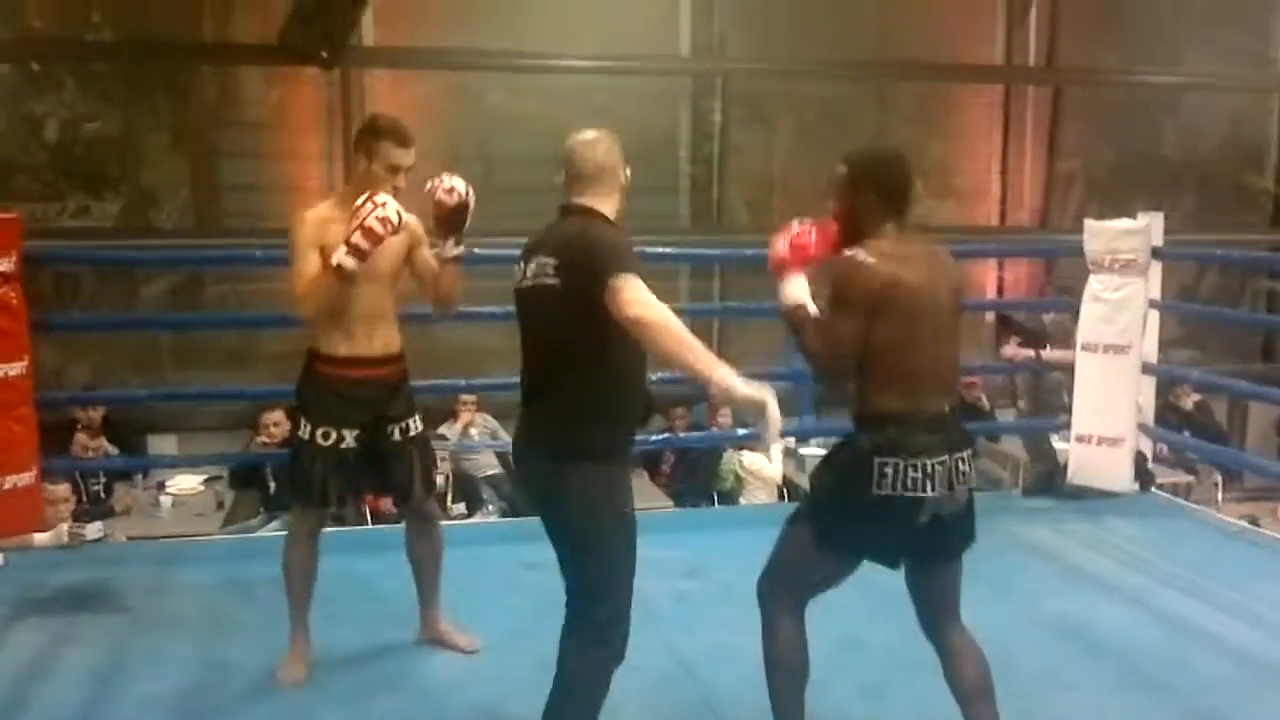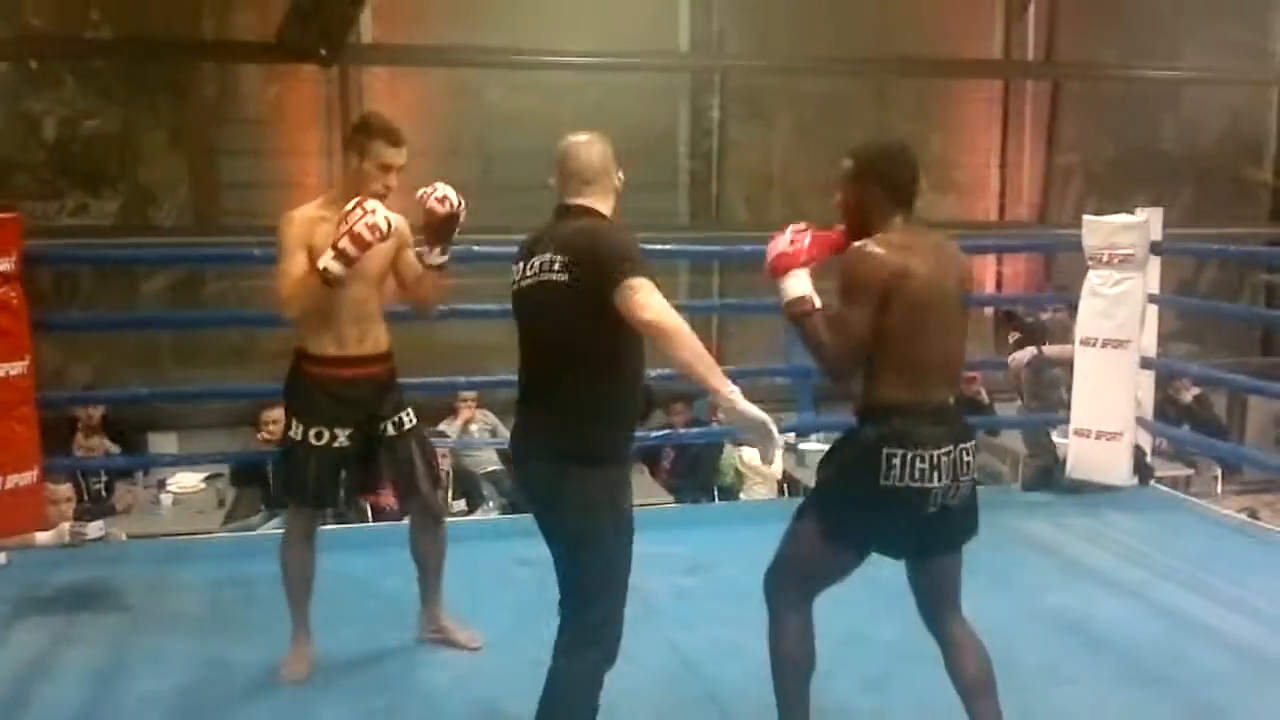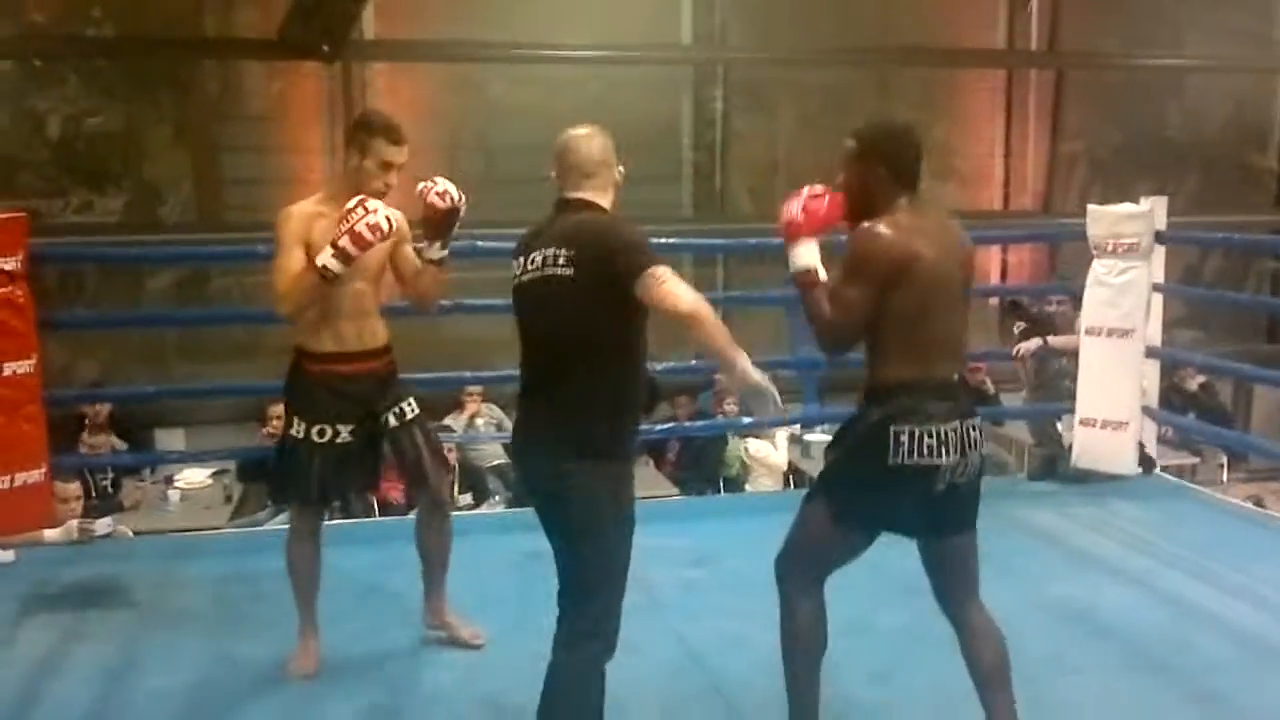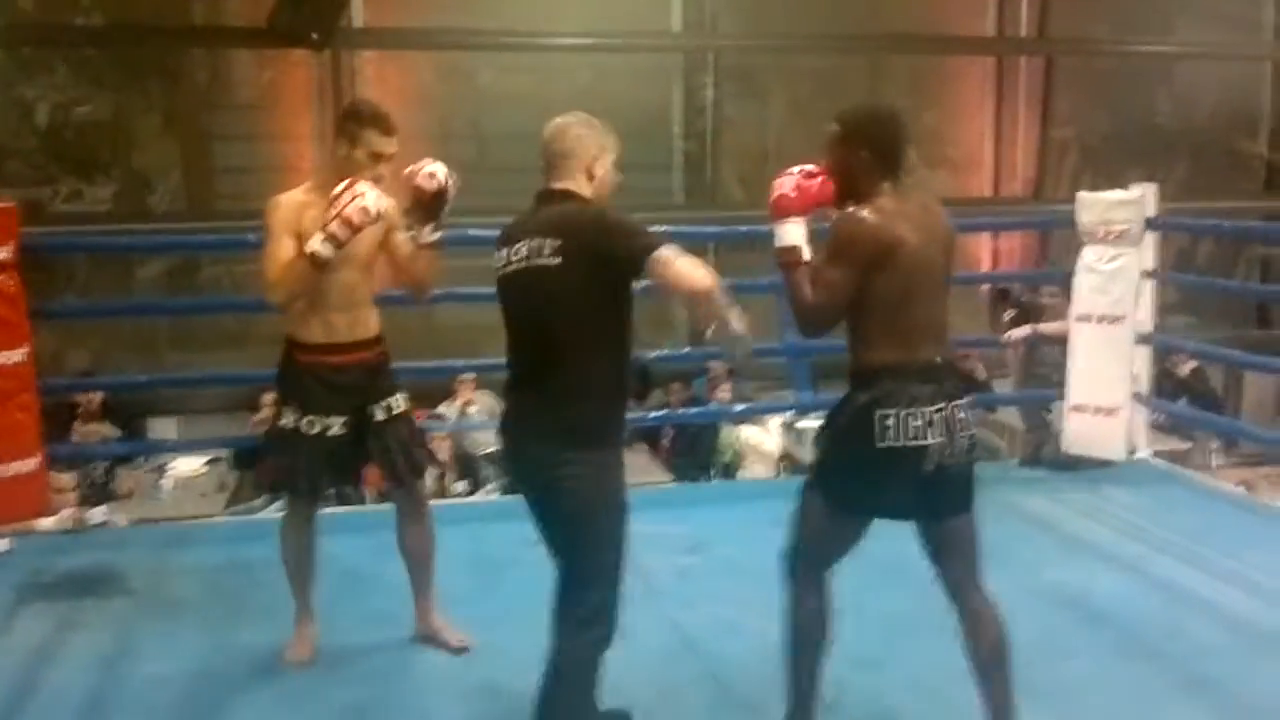
dt=0.1s
person 1, frame 1
left shoulder: (541, 247)
right shoulder: (595, 241)
right elbow: (638, 310)
right wrist: (728, 381)
left hip: (545, 451)
right hip: (584, 460)
left knee: (589, 606)
right knee: (600, 624)
person 1, frame 2
left shoulder: (535, 249)
right shoulder: (602, 241)
right elbow: (650, 315)
right wrist: (731, 396)
left hip: (541, 450)
right hip: (584, 460)
left knee: (585, 605)
right knee: (593, 623)
person 1, frame 3
left shoulder: (531, 246)
right shoulder: (605, 237)
right elbow: (679, 302)
right wrist: (742, 369)
left hip: (539, 446)
right hip: (588, 454)
left knee: (585, 595)
right knee: (589, 617)
person 1, frame 4
left shoulder: (514, 236)
right shoulder: (594, 226)
right elbow: (692, 280)
right wrist: (729, 318)
left hip: (528, 436)
right hip: (578, 443)
left knee: (578, 585)
right knee: (588, 606)
person 2, frame 1
left shoulder: (860, 267)
right shoulder: (942, 263)
left elbow: (831, 368)
left wrist: (793, 285)
left hip: (885, 459)
right hip: (946, 455)
left knee: (779, 596)
right knee: (945, 624)
person 2, frame 2
left shoulder: (869, 258)
right shoulder: (949, 255)
left elbow: (840, 361)
left wrist: (794, 283)
left hip: (891, 450)
right hip: (950, 446)
left knee: (786, 591)
right knee: (946, 617)
person 2, frame 3
left shoulder: (877, 239)
right shoulder: (953, 234)
left elbow: (835, 337)
left wrist: (802, 250)
left hip: (895, 429)
right hip: (955, 425)
left knee: (797, 574)
right knee: (962, 601)
person 2, frame 4
left shoulder: (861, 223)
right shoulder: (933, 214)
left elbow: (813, 318)
left wrist: (790, 229)
left hip: (885, 413)
right hip: (944, 406)
left knee: (806, 567)
right knee: (966, 584)
person 3, frame 1
left shoulder: (407, 224)
right shoulder: (317, 222)
left elbow: (445, 299)
right elbow: (308, 305)
left wrist: (450, 237)
right wrist: (353, 247)
left hip: (391, 380)
right hip: (331, 384)
left knee: (423, 507)
right knee: (308, 517)
left ankle: (431, 618)
right ankle: (299, 638)
person 3, frame 2
left shoulder: (394, 226)
right shoulder: (303, 222)
left elbow: (424, 302)
right elbow: (292, 307)
left wrist: (437, 244)
right wrist: (341, 253)
left hip: (380, 379)
right hip: (320, 383)
left knee: (428, 501)
right knee: (304, 515)
left ankle: (433, 615)
right ankle: (301, 636)
person 3, frame 3
left shoulder: (392, 221)
right shoulder: (300, 219)
left elbow: (424, 297)
right elbow: (287, 305)
left wrist: (437, 238)
right wrist: (340, 252)
left hip: (379, 373)
right hip: (320, 379)
left knee: (436, 493)
right knee: (307, 512)
left ankle: (439, 612)
right ankle: (309, 632)
person 3, frame 4
left shoulder: (385, 209)
right shoulder: (289, 208)
left elbow: (420, 284)
right elbow: (278, 293)
left wrist: (427, 222)
right wrist: (330, 237)
left hip: (371, 362)
right hip: (312, 369)
left knee: (411, 491)
right knee: (302, 502)
left ankle: (426, 614)
right ankle: (304, 620)
